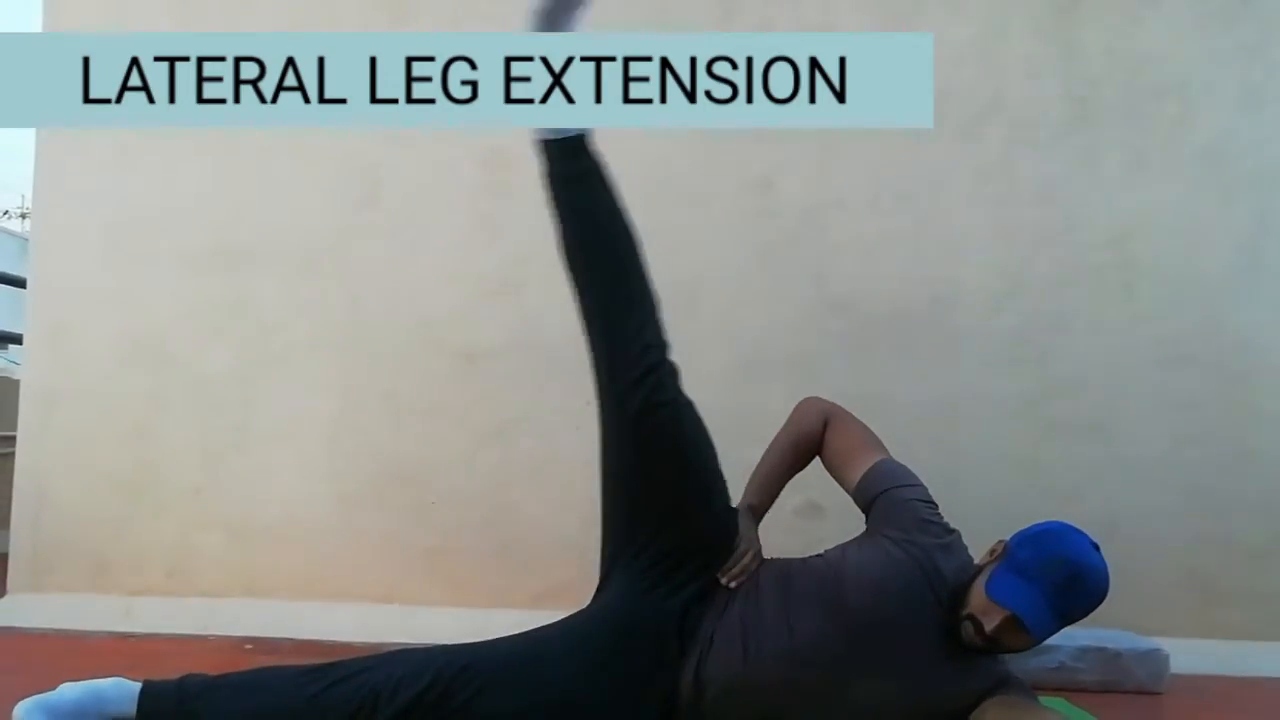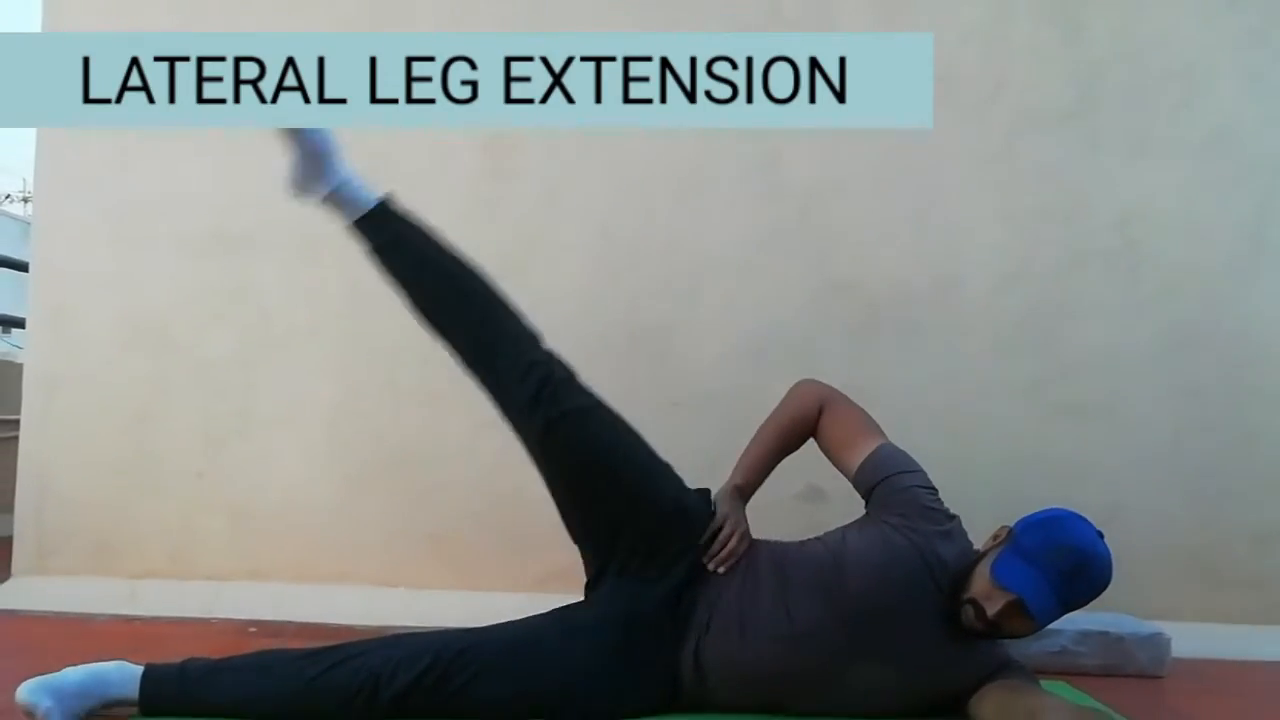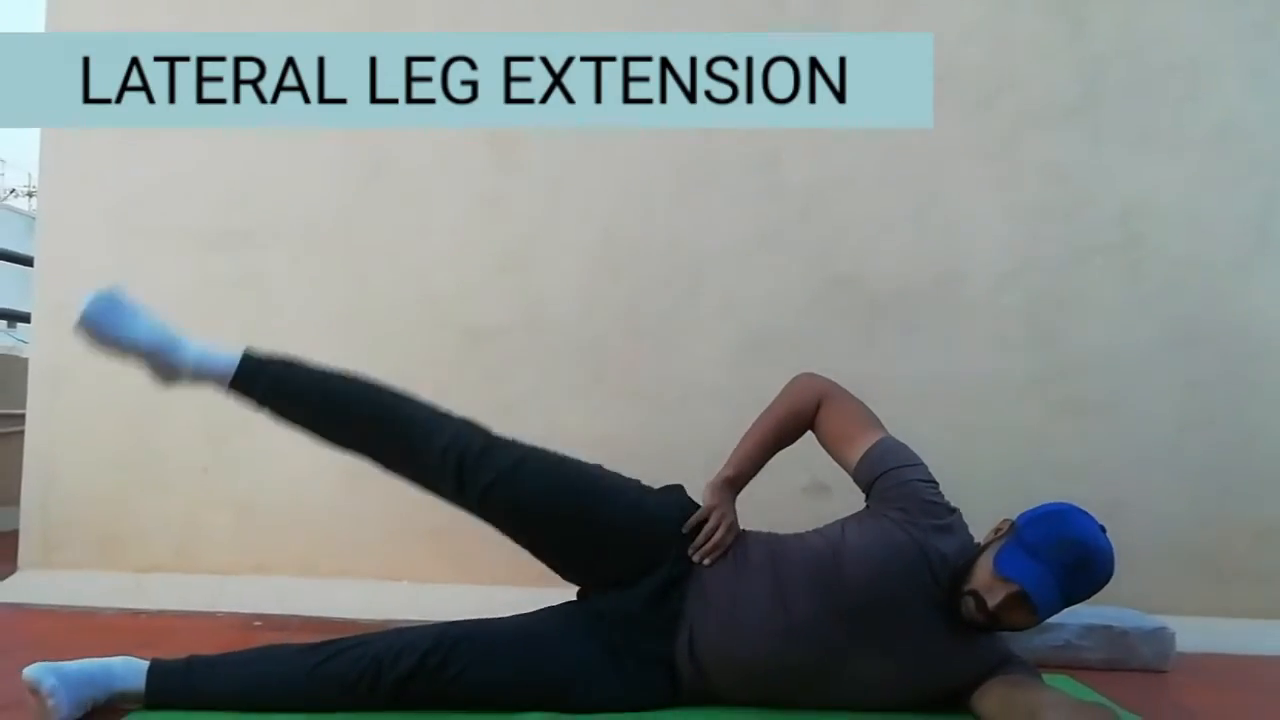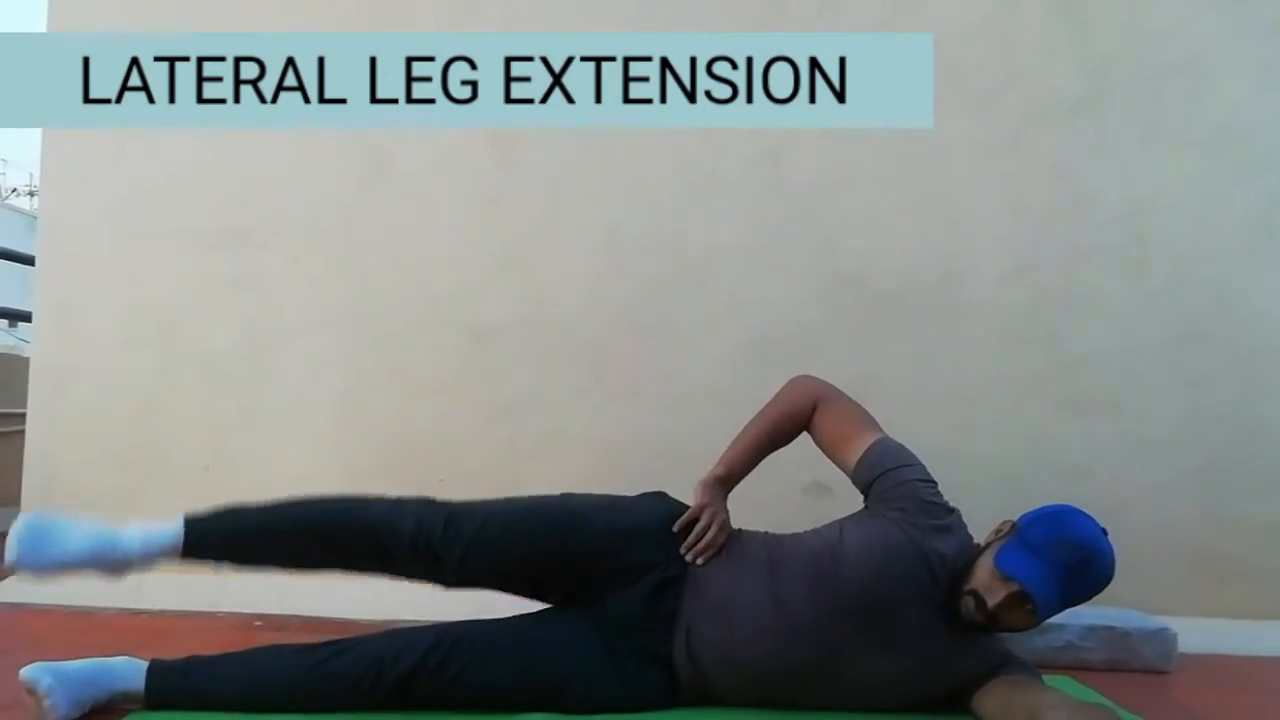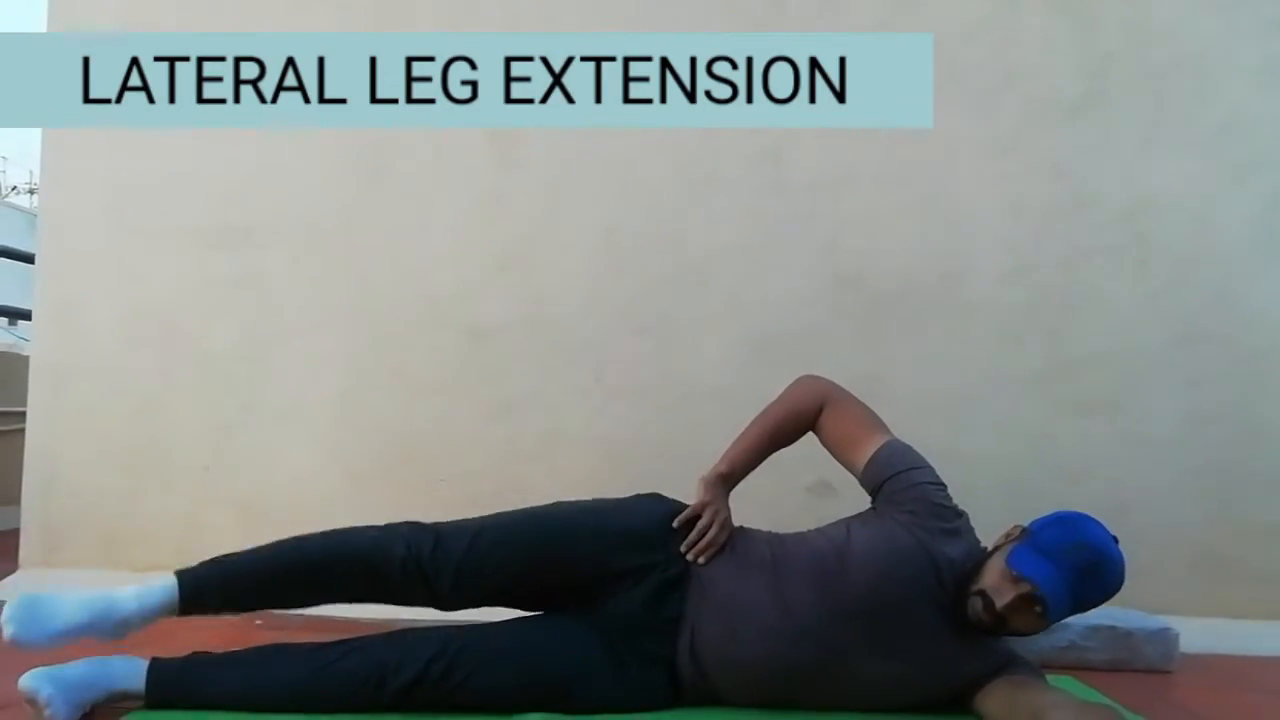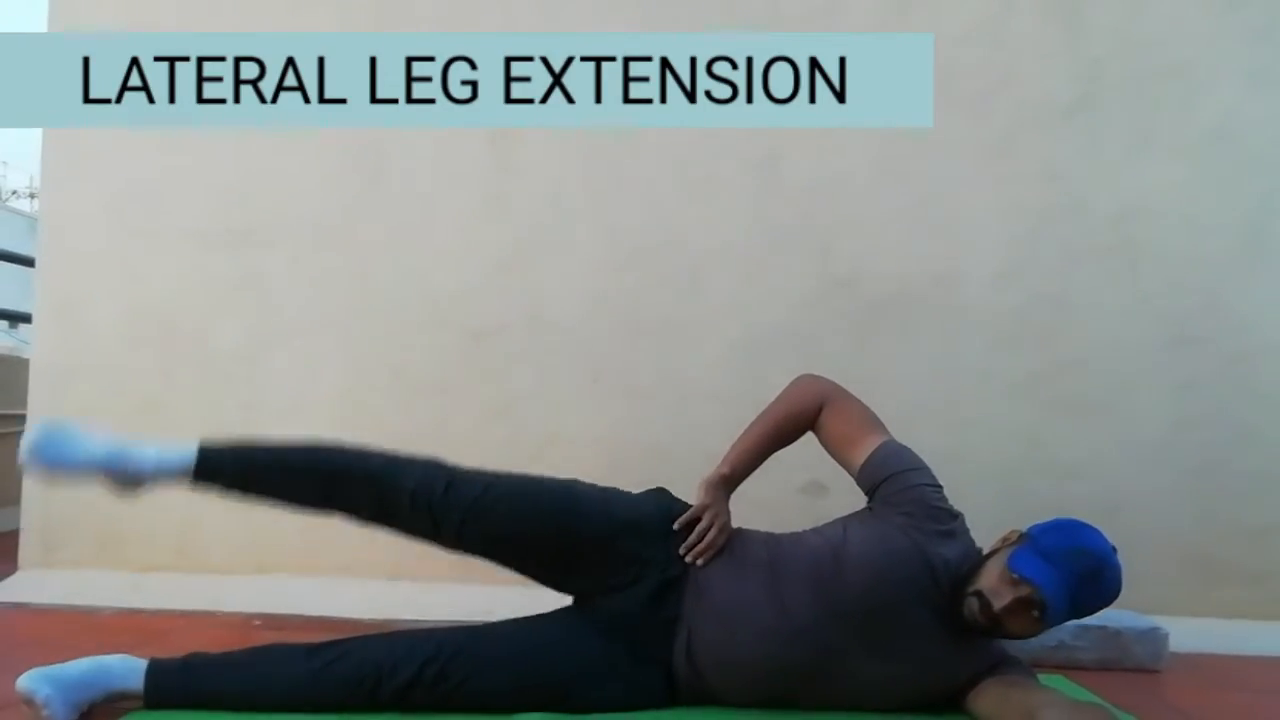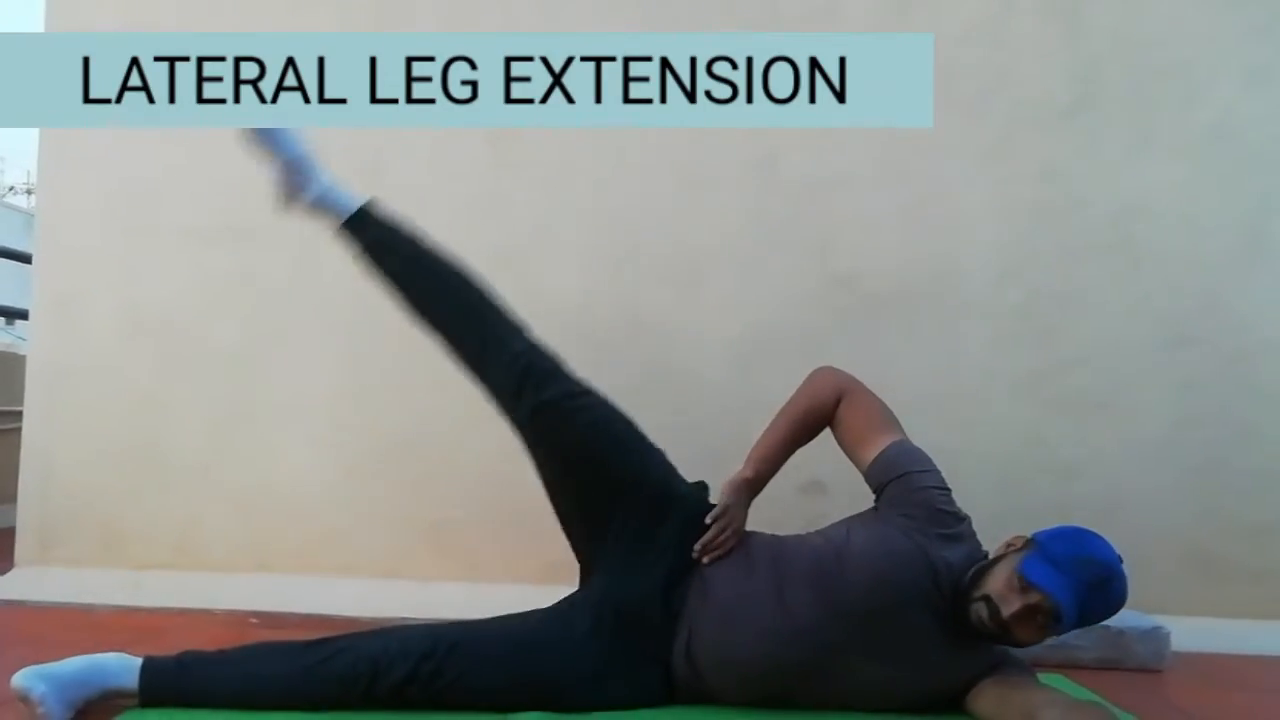
dt=0.2s
person 1, frame 1
right shoulder: (923, 541)
right elbow: (820, 413)
right wrist: (747, 516)
right hip: (679, 585)
right knee: (639, 371)
right ankle: (562, 125)
person 1, frame 2
right shoulder: (926, 532)
right elbow: (818, 397)
right wrist: (736, 495)
right hip: (673, 571)
right knee: (544, 395)
right ankle: (354, 194)
person 1, frame 3
right shoulder: (925, 519)
right elbow: (816, 390)
right wrist: (724, 486)
right hip: (666, 560)
right knee: (466, 459)
right ankle: (205, 358)
person 1, frame 4
right shoulder: (925, 515)
right elbow: (815, 393)
right wrist: (717, 484)
right hip: (655, 559)
right knee: (427, 534)
right ankle: (144, 538)
person 1, frame 5
right shoulder: (931, 514)
right elbow: (820, 394)
right wrist: (719, 482)
right hip: (654, 559)
right knee: (425, 562)
right ankle: (146, 598)
person 1, frame 6
right shoulder: (927, 517)
right elbow: (819, 393)
right wrist: (719, 486)
right hip: (653, 557)
right knee: (440, 499)
right ankle: (165, 459)
person 1, frame 7
right shoulder: (936, 524)
right elbow: (834, 386)
right wrist: (741, 492)
right hip: (665, 546)
right knee: (539, 388)
right ankle: (336, 198)
